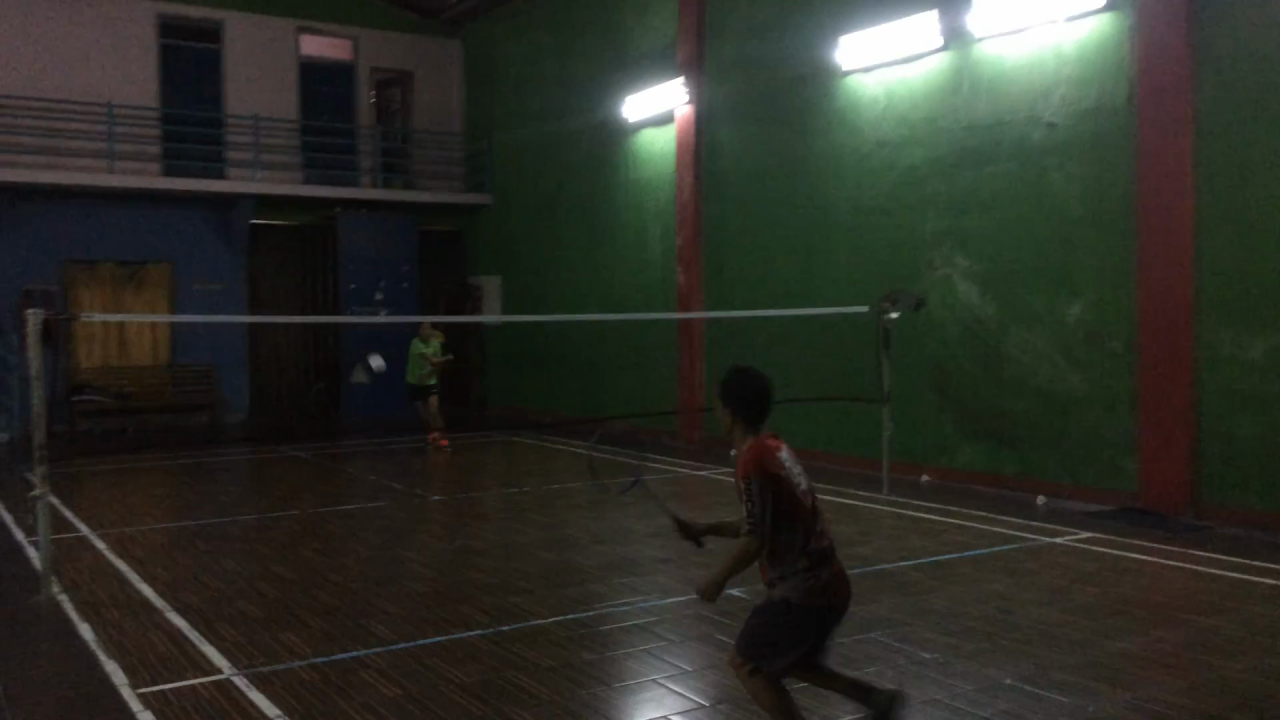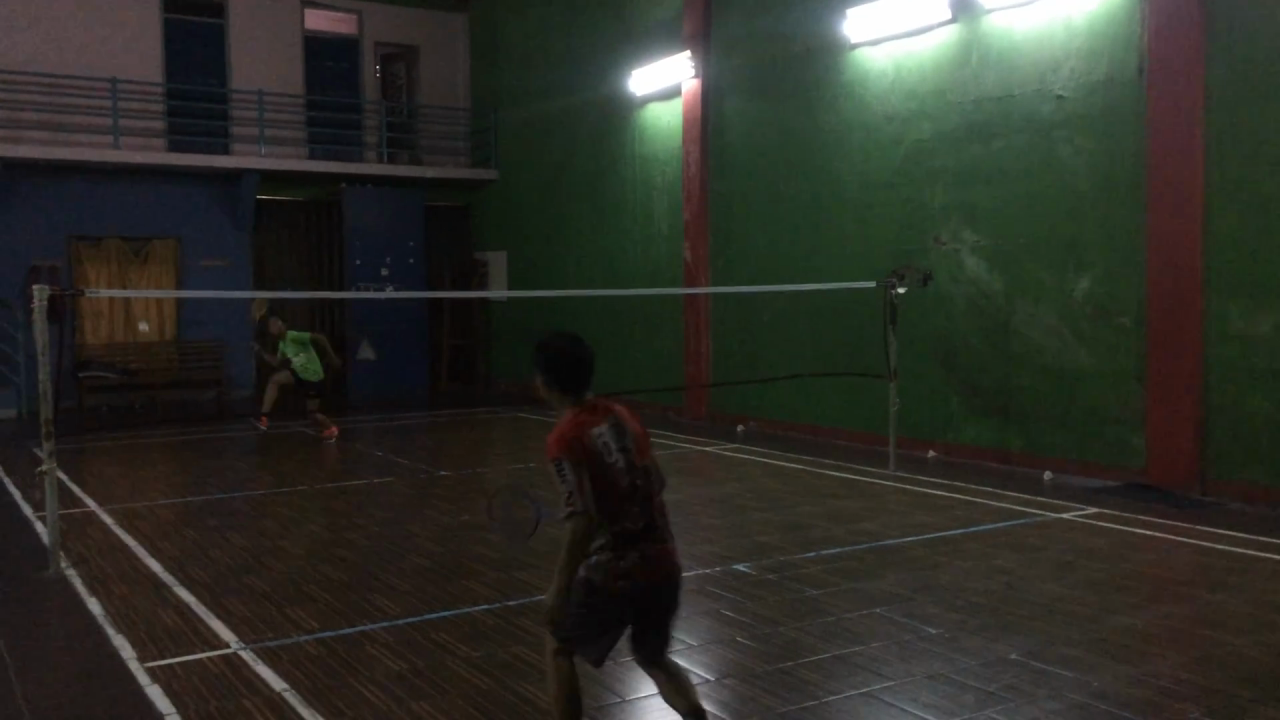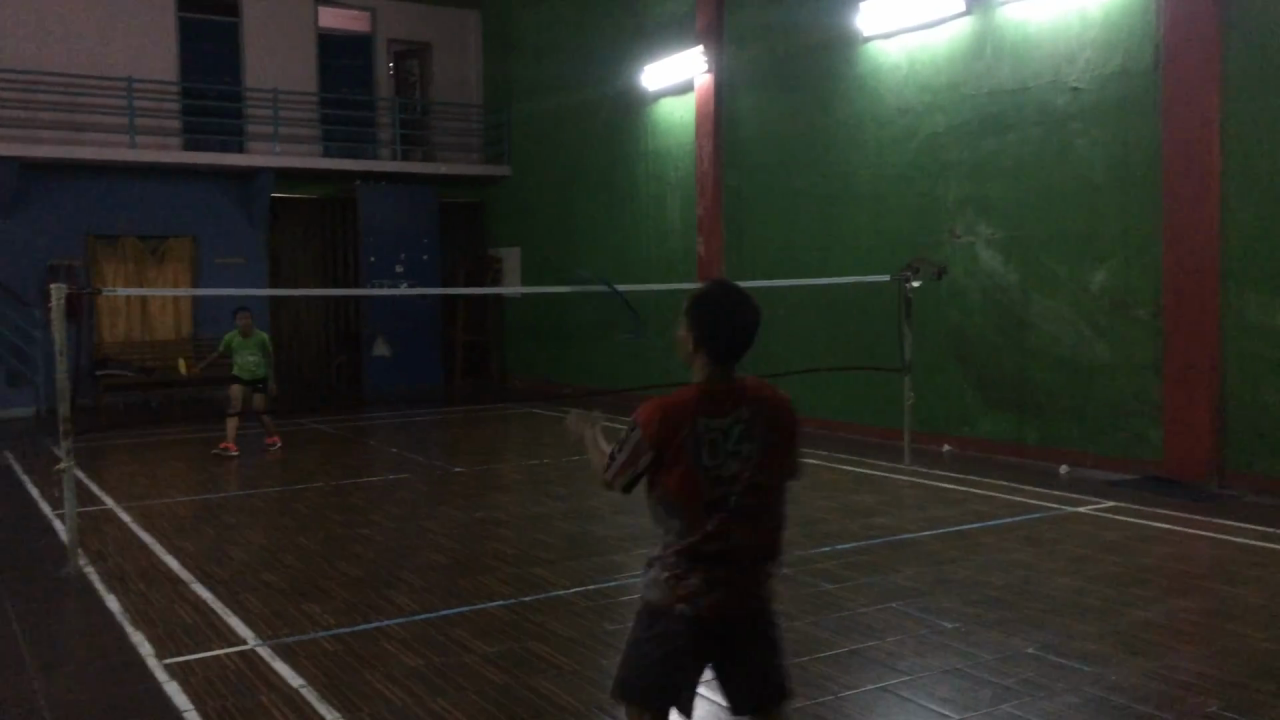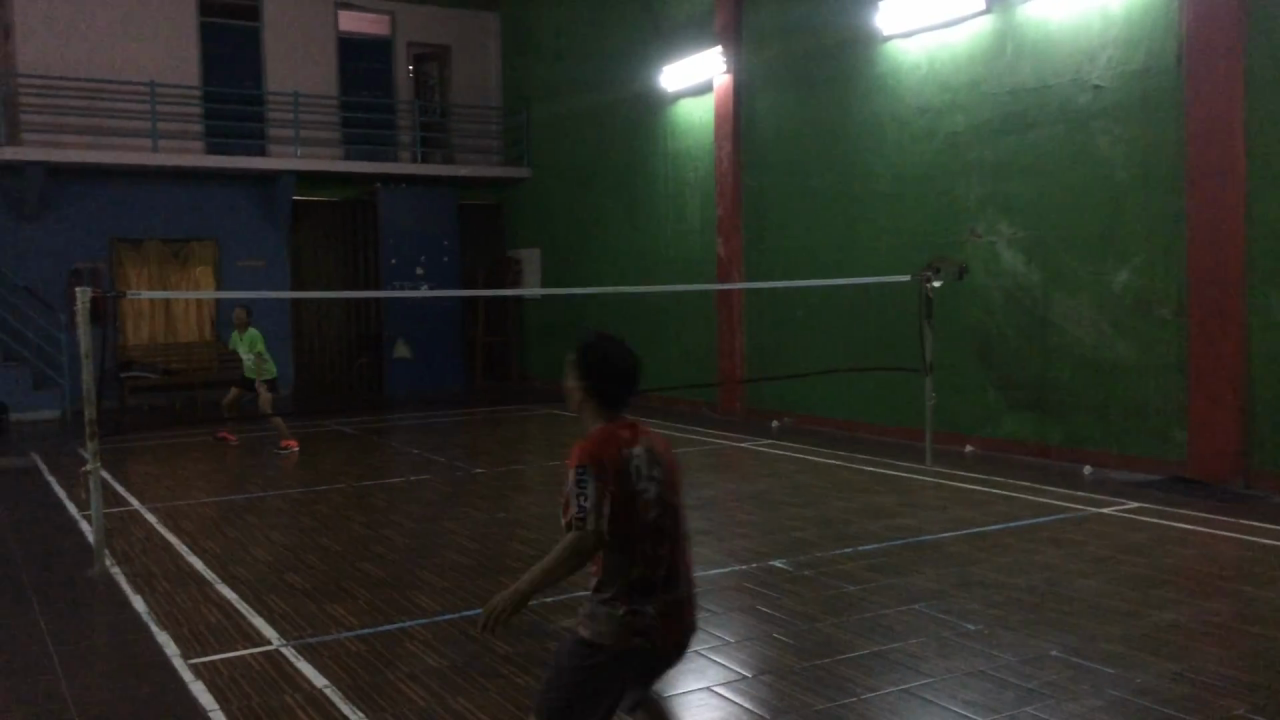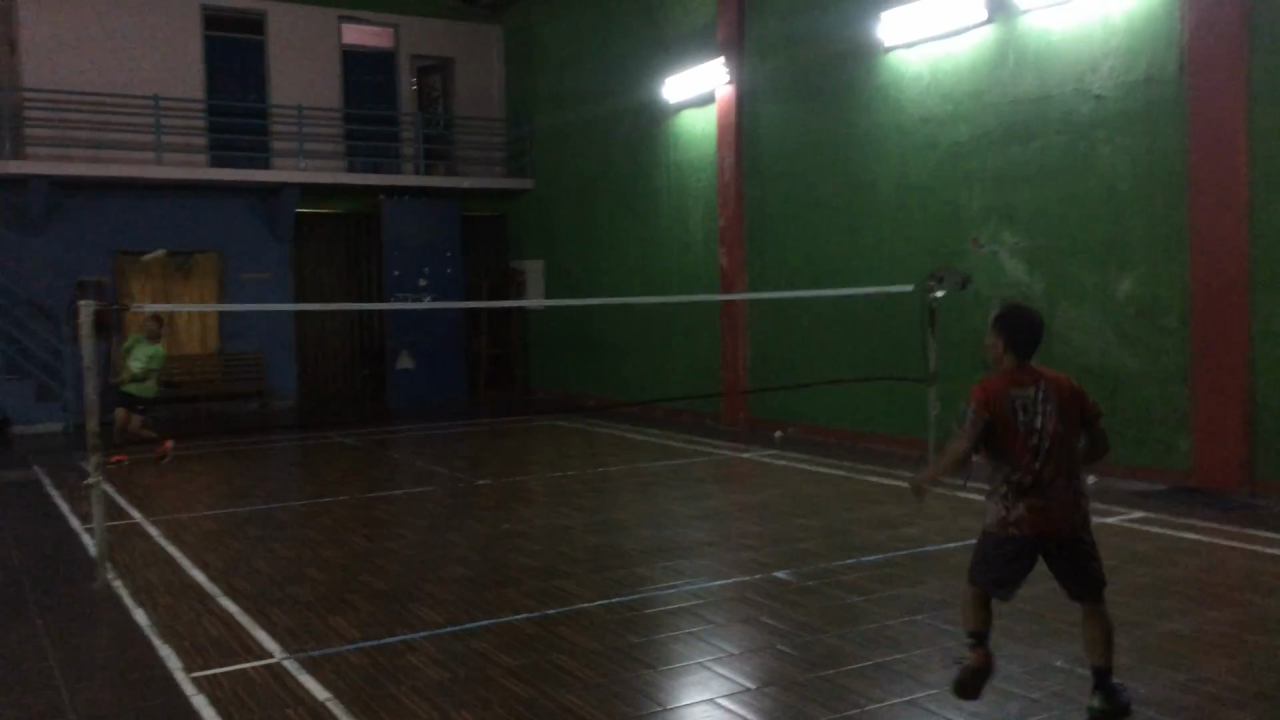
dt=1s
person 1, frame 1
left shoulder: (752, 464)
right shoulder: (776, 450)
left elbow: (756, 539)
left wrist: (718, 580)
right wrist: (706, 529)
left hip: (801, 591)
right hip: (823, 588)
left knee: (745, 668)
right knee: (789, 663)
person 1, frame 2
left shoulder: (563, 441)
right shoulder: (622, 418)
left elbow: (583, 520)
left wrist: (560, 587)
left hip: (612, 574)
right hip: (663, 566)
left knee: (559, 651)
right knee: (655, 661)
person 1, frame 3
left shoulder: (662, 416)
right shoulder: (775, 409)
left elbow: (612, 476)
right elbow: (788, 470)
left wrist: (587, 431)
left hip: (679, 595)
right hip: (749, 595)
person 1, frame 4
left shoulder: (593, 454)
right shoulder: (652, 445)
left elbow: (585, 540)
left wrist: (518, 594)
left hip: (618, 621)
right hip: (675, 619)
person 1, frame 5
left shoulder: (988, 393)
right shoulder: (1066, 387)
left elbow: (962, 451)
right elbow: (1100, 445)
left wrist: (928, 476)
left hip: (1013, 517)
right hip: (1067, 516)
left knee: (978, 588)
right knee: (1091, 603)
left ankle: (978, 656)
